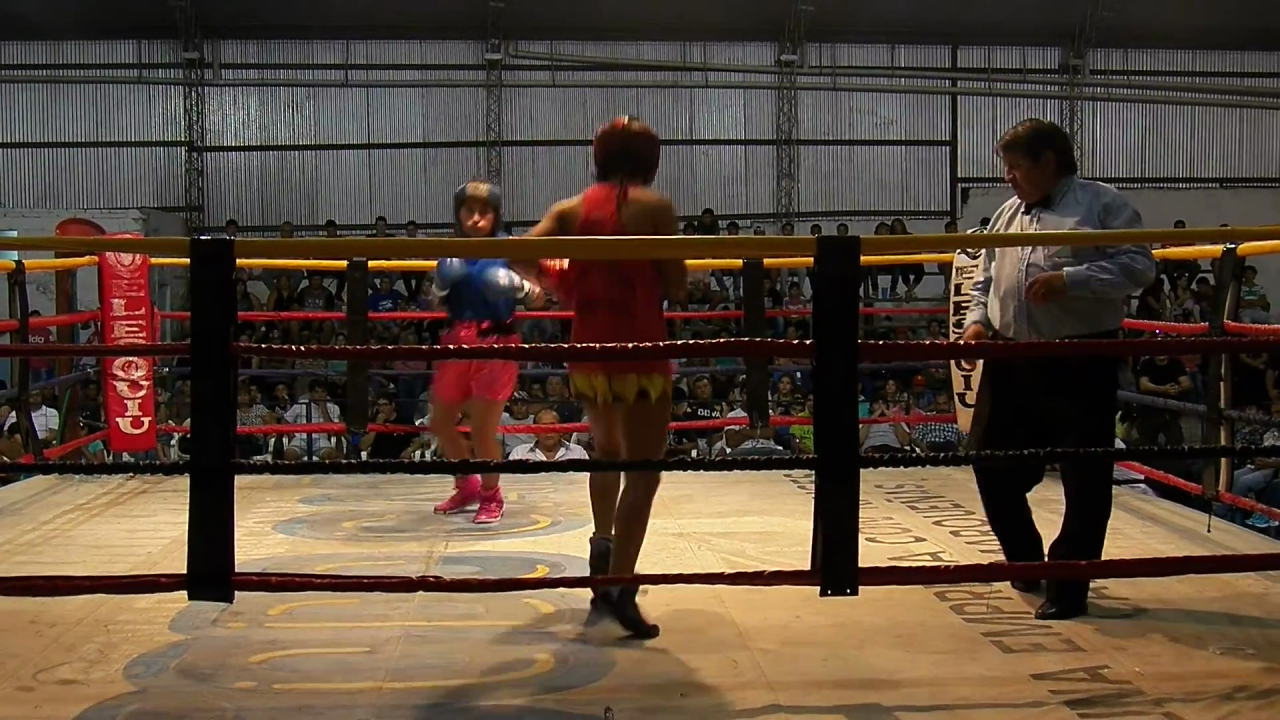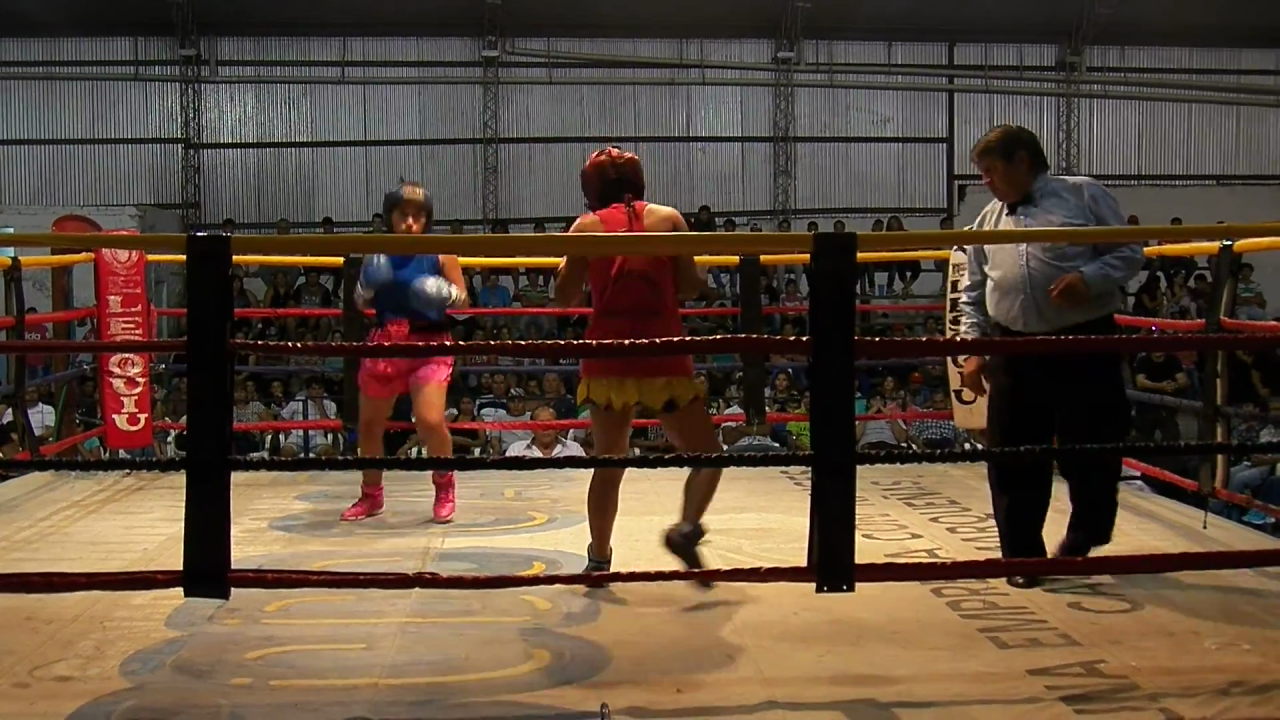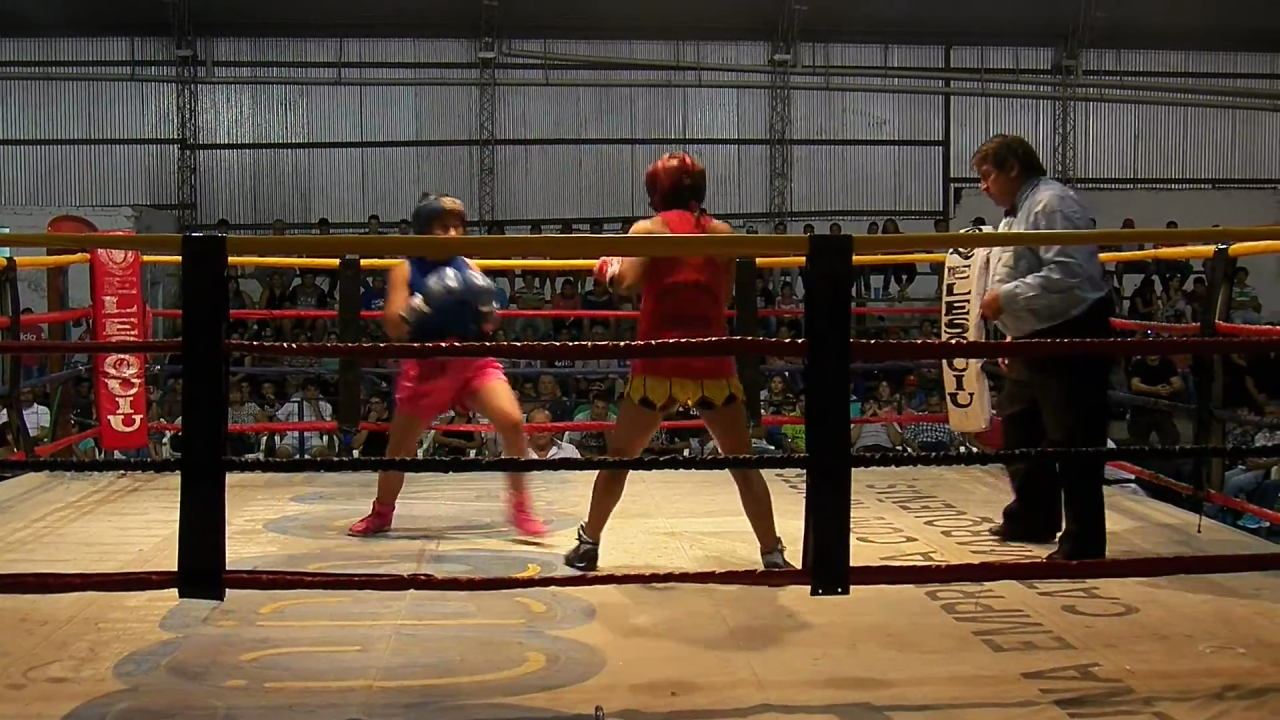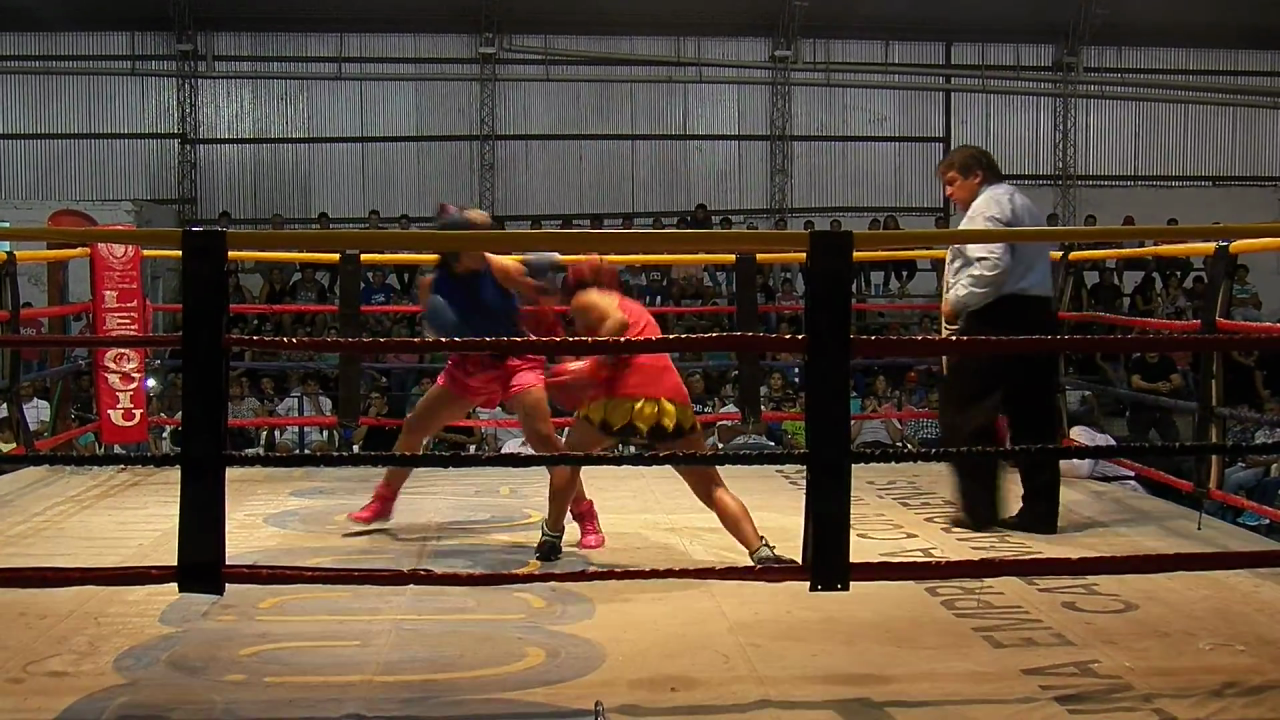
dt=0.5s
person 1, frame 1
left shoulder: (1103, 204)
right shoulder: (1008, 214)
left elbow: (1137, 264)
right elbow: (985, 281)
left wrist: (1070, 280)
right wrist: (977, 318)
left hip: (1081, 361)
right hip: (1010, 360)
left knee: (1084, 477)
right knee: (994, 464)
left ankle: (1067, 585)
right ankle: (1026, 561)
person 1, frame 2
left shoulder: (1084, 196)
right shoulder: (989, 220)
left elbow: (1129, 252)
right elbow: (973, 294)
left wrist: (1088, 279)
right wrist: (973, 349)
left hip: (1083, 345)
right hip: (1014, 351)
left knee: (1090, 449)
right knee: (1014, 457)
left ankle: (1085, 537)
right ankle: (1022, 555)
person 1, frame 3
left shoulder: (1052, 203)
right shoulder: (1019, 210)
left elbow: (1066, 275)
left wrist: (1007, 297)
right wrist: (1015, 331)
left hip: (1070, 337)
right hip: (1038, 340)
left knee: (1073, 441)
right knee: (1022, 432)
left ankle: (1083, 544)
right ankle: (1032, 520)
person 1, frame 4
left shoulder: (987, 206)
right shoulder: (1017, 202)
left elbow: (993, 267)
left wrist: (957, 300)
right wrist: (968, 305)
left hip: (998, 320)
right hip: (1034, 316)
left knee: (964, 414)
right knee: (1034, 417)
left ankle: (979, 508)
right ankle: (1039, 511)
person 2, frame 1
left shoulder: (572, 208)
right shoulder: (655, 207)
right elbow: (674, 286)
left wrist: (556, 273)
left hip: (590, 351)
right hip: (640, 353)
left knee: (608, 452)
right knee: (642, 473)
left ankle: (601, 549)
right ankle: (617, 589)
person 2, frame 2
left shoulder: (588, 227)
right shoulder: (668, 219)
left elbow: (563, 297)
right elbow: (692, 287)
left hip: (607, 365)
right hip: (665, 364)
left knee: (608, 467)
right knee: (708, 456)
left ankle: (598, 559)
right ankle: (686, 529)
person 2, frame 3
left shoulder: (647, 230)
right shoulder: (722, 233)
left elbow: (625, 284)
left wrist: (610, 270)
left hip: (656, 364)
right hip: (711, 364)
left knee: (619, 457)
right knee: (743, 465)
left ankle: (588, 543)
right ankle: (773, 556)
person 2, frame 4
left shoulder: (584, 300)
right shoulder: (633, 305)
left elbow: (616, 323)
left wrist: (589, 367)
left hip: (617, 394)
right hip: (668, 397)
left knee: (571, 456)
right knee: (712, 488)
left ankle: (551, 538)
right ankle: (762, 552)
person 3, frame 1
right shoulder: (452, 252)
left elbow: (538, 293)
right elbow: (442, 306)
left wrist: (521, 289)
right wrist: (441, 286)
left hip: (496, 344)
right hip: (457, 342)
left knee: (482, 432)
right knee: (441, 425)
left ankle: (492, 497)
right ankle: (467, 487)
person 3, frame 2
left shoulder: (440, 252)
right shoulder: (381, 252)
left elbow: (463, 300)
right elbow: (363, 305)
left wrist: (446, 294)
right wrist: (365, 285)
left hip: (428, 344)
right hip: (385, 344)
left knee: (431, 422)
right knee: (368, 424)
left ankle: (444, 486)
right ankle: (371, 496)
person 3, frame 3
left shoulder: (470, 268)
right shoulder: (405, 271)
left elbow: (487, 326)
right elbow: (394, 328)
left wrist: (484, 302)
right wrist: (424, 299)
left hip: (473, 361)
right hip: (426, 367)
left knee: (512, 422)
right knee: (400, 451)
left ankle: (520, 507)
right ankle: (381, 514)
person 3, frame 4
left shoulder: (499, 267)
right shoulder: (432, 284)
left elbow: (540, 291)
right elbow: (435, 330)
left wrist: (542, 279)
right wrist: (436, 328)
left hip: (515, 361)
right hip: (467, 367)
left knee: (542, 434)
right knee: (413, 427)
left ankle: (585, 515)
right ankle: (383, 500)
